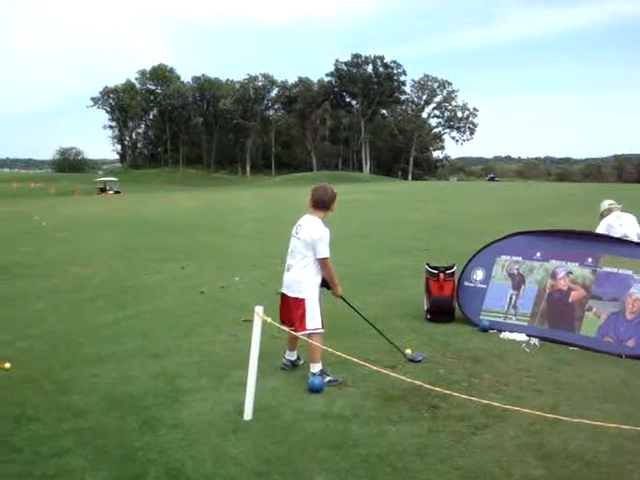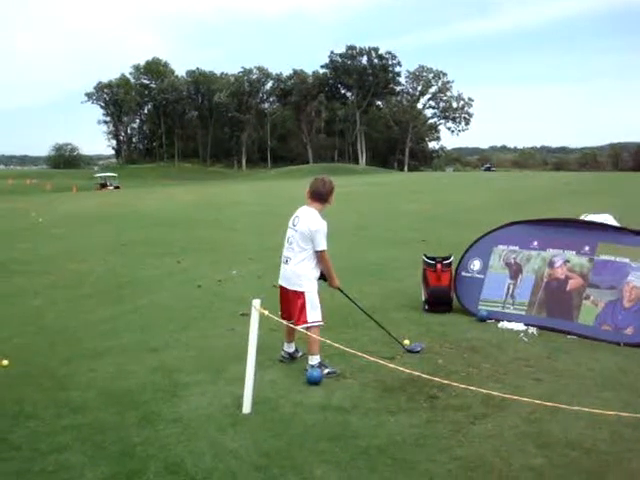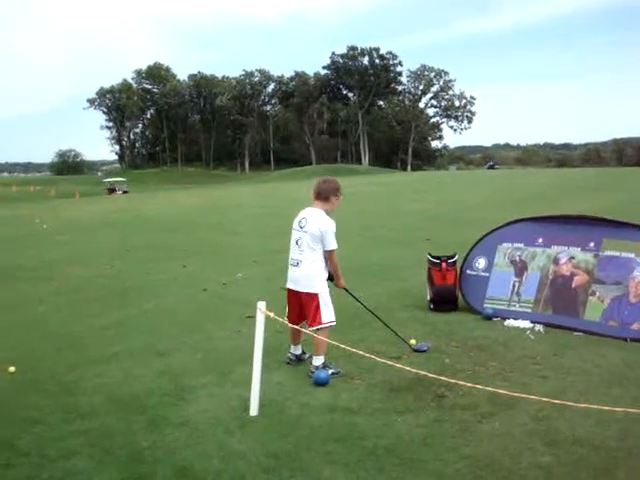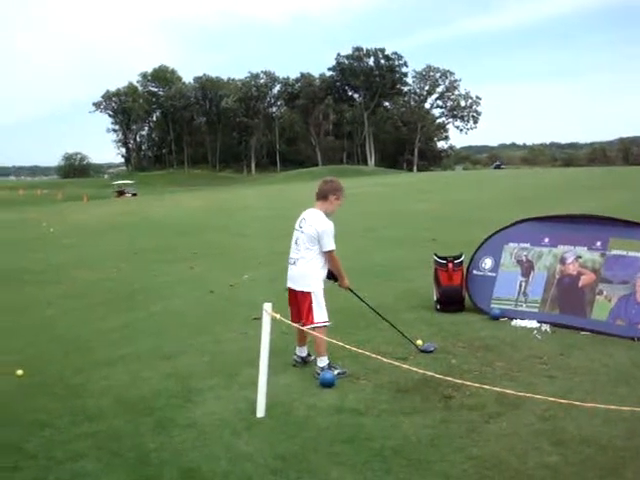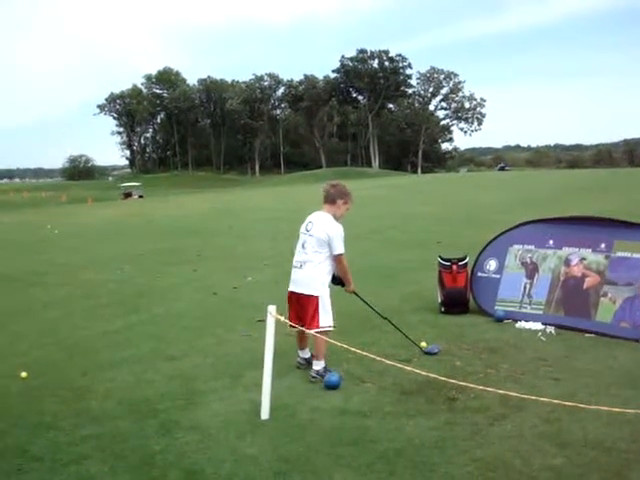
dt=0.4s
person 1, frame 1
left shoulder: (302, 222)
right shoulder: (320, 231)
right elbow: (325, 264)
left wrist: (326, 280)
right wrist: (335, 286)
left hip: (290, 282)
right hip: (305, 287)
left knee: (294, 324)
right knee: (315, 329)
left ankle: (290, 358)
right ankle: (316, 371)
person 1, frame 2
left shoulder: (298, 213)
right shoulder: (318, 223)
right elbow: (322, 256)
left wrist: (325, 273)
right wrist: (332, 278)
left hip: (287, 275)
right hip: (303, 279)
left knee: (291, 317)
right knee: (312, 322)
left ankle: (288, 350)
right ankle: (314, 363)
person 1, frame 3
left shoulder: (301, 215)
right shoulder: (326, 223)
right elbow: (330, 256)
left wrist: (331, 274)
right wrist: (339, 278)
left hip: (294, 277)
right hip: (313, 281)
left knee: (296, 320)
right knee: (323, 323)
left ankle: (295, 352)
right ankle: (318, 364)
person 1, frame 4
left shoulder: (304, 216)
right shoulder: (324, 224)
right elbow: (331, 256)
left wrist: (329, 270)
right wrist: (342, 278)
left hip: (295, 276)
right hip: (309, 280)
left knee: (301, 320)
right knee: (318, 323)
left ankle: (301, 354)
right ankle: (323, 365)
person 1, frame 5
left shoulder: (310, 219)
right shoulder: (334, 227)
right elbow: (339, 260)
left wrist: (336, 275)
right wrist: (349, 283)
left hip: (297, 280)
right hip: (315, 284)
left knee: (301, 323)
right knee: (321, 327)
left ankle: (304, 356)
right ankle: (318, 368)
